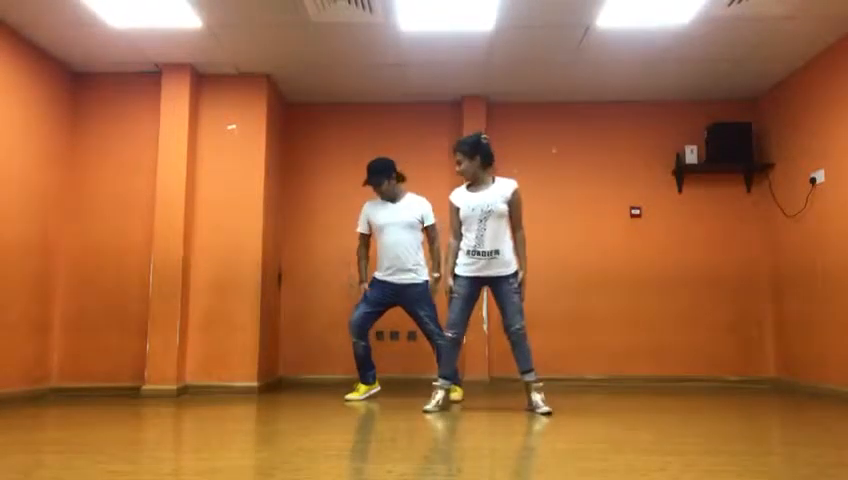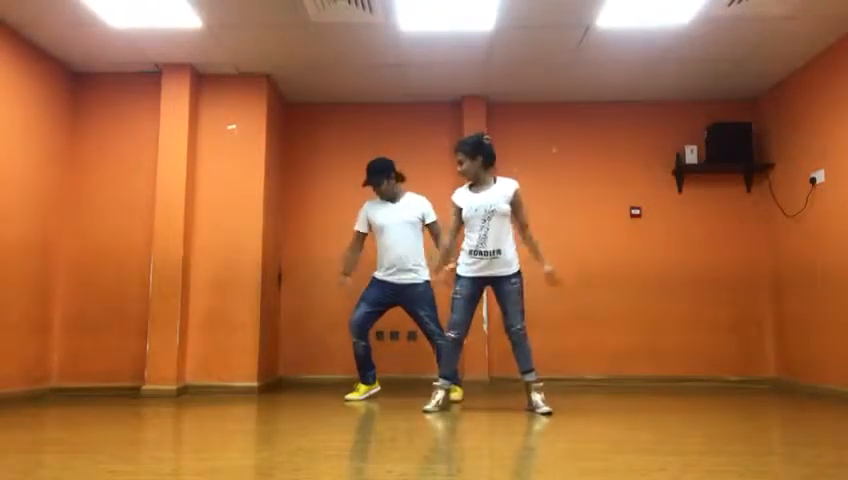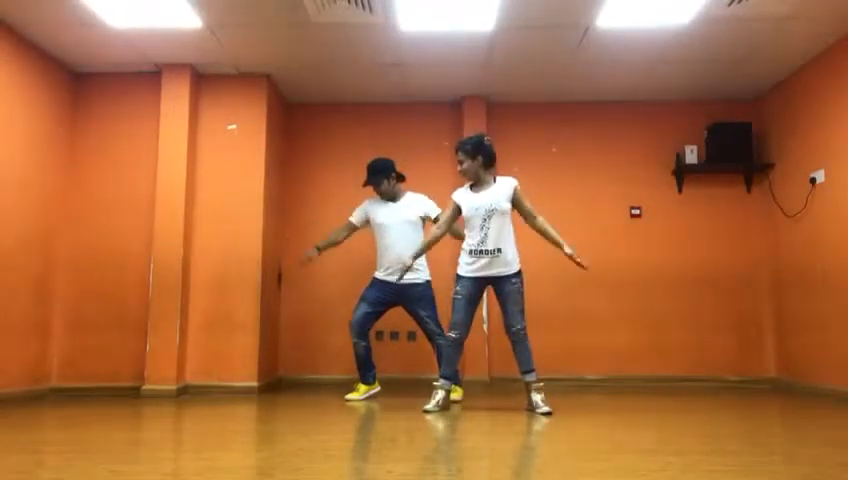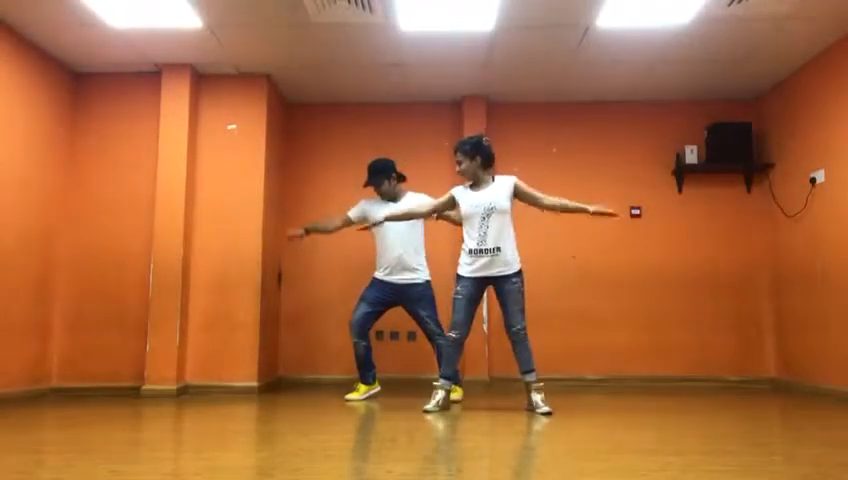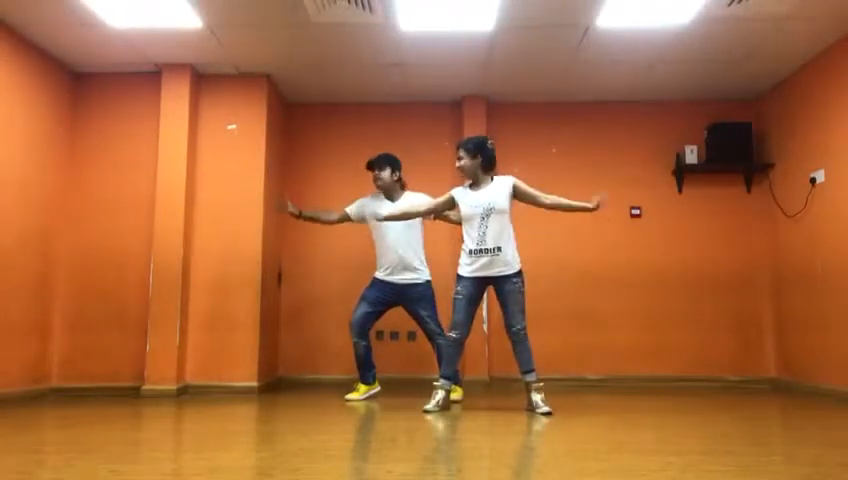
dt=0.2s
person 1, frame 1
left shoulder: (508, 188)
right shoulder: (457, 196)
left elbow: (518, 231)
right elbow: (455, 238)
left wrist: (523, 269)
right wrist: (448, 275)
left hip: (504, 271)
right hip: (467, 273)
left knee: (516, 330)
right knee: (453, 332)
left ankle: (534, 391)
right ankle: (441, 391)
person 1, frame 2
left shoulder: (509, 188)
right shoulder: (460, 196)
left elbow: (523, 229)
right elbow: (452, 237)
left wrist: (543, 262)
right wrist: (437, 270)
left hip: (506, 271)
right hip: (469, 272)
left knee: (517, 330)
right knee: (455, 332)
left ankle: (534, 392)
right ankle: (441, 392)
person 1, frame 3
left shoulder: (509, 186)
right shoulder: (460, 195)
left elbow: (534, 219)
right elbow: (441, 229)
left wrist: (563, 246)
right wrist: (413, 257)
left hip: (506, 270)
right hip: (469, 272)
left knee: (517, 330)
right knee: (456, 333)
left ankle: (534, 392)
right ankle: (441, 392)
person 1, frame 4
left shoulder: (508, 184)
right shoulder: (458, 194)
left elbow: (545, 202)
right elbow: (423, 210)
left wrist: (587, 208)
right wrist: (385, 217)
left hip: (506, 269)
right hip: (470, 272)
left knee: (517, 330)
right knee: (456, 332)
left ankle: (534, 392)
right ankle: (441, 391)
person 1, frame 5
left shoulder: (507, 184)
right shoulder: (458, 194)
left elbow: (545, 200)
right elbow: (423, 209)
left wrist: (586, 206)
right wrist: (383, 216)
left hip: (507, 270)
right hip: (470, 272)
left knee: (517, 330)
right knee: (457, 332)
left ankle: (534, 392)
right ankle: (442, 391)
person 2, frame 1
left shoulder: (420, 204)
right shoulder: (370, 208)
left elbow: (434, 241)
right elbow: (363, 246)
left wrist: (436, 274)
right wrist: (362, 280)
left hip: (416, 283)
right hip: (382, 282)
left knee: (434, 333)
right knee: (357, 325)
left ankle: (453, 384)
right ankle: (368, 382)
person 2, frame 2
left shoulder: (420, 203)
right shoulder: (369, 208)
left elbow: (438, 236)
right elbow: (357, 243)
right wrist: (346, 272)
left hip: (416, 282)
right hip: (382, 281)
left knee: (435, 333)
right knee: (357, 325)
left ankle: (453, 384)
right ankle: (368, 382)
person 2, frame 3
left shoulder: (419, 201)
right shoulder: (369, 207)
right elbow: (345, 230)
right wrist: (318, 248)
left hip: (416, 282)
right hip: (383, 281)
left knee: (435, 333)
right knee: (357, 325)
left ankle: (453, 384)
right ankle: (368, 382)
person 2, frame 4
left shoulder: (421, 201)
right shoulder: (368, 206)
left elbow: (453, 217)
right elbow: (337, 223)
right wrist: (306, 230)
left hip: (416, 282)
right hip: (383, 281)
left knee: (435, 333)
right knee: (357, 324)
left ankle: (453, 384)
right ankle: (368, 382)
person 2, frame 5
left shoulder: (419, 200)
right shoulder: (367, 204)
left elbow: (451, 216)
right elbow: (333, 217)
right wrist: (300, 213)
left hip: (416, 282)
right hip: (383, 281)
left knee: (435, 333)
right knee: (357, 324)
left ankle: (453, 384)
right ankle: (368, 382)
